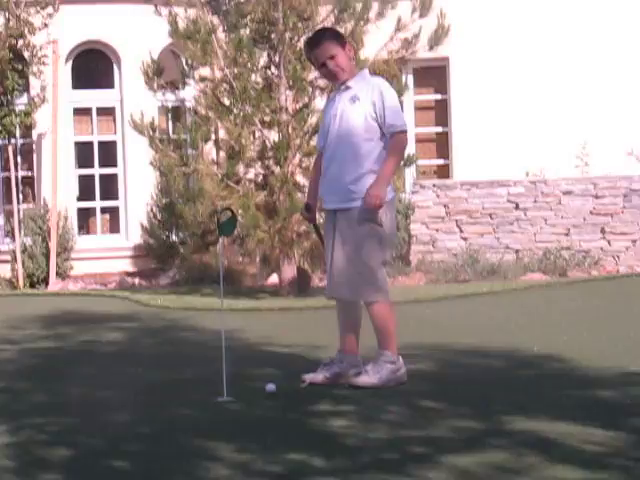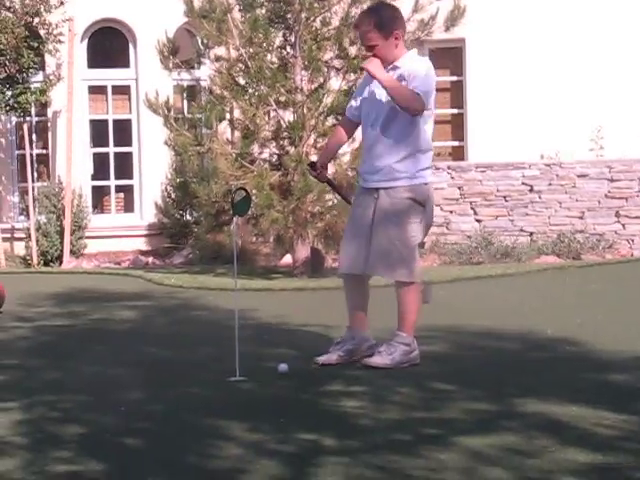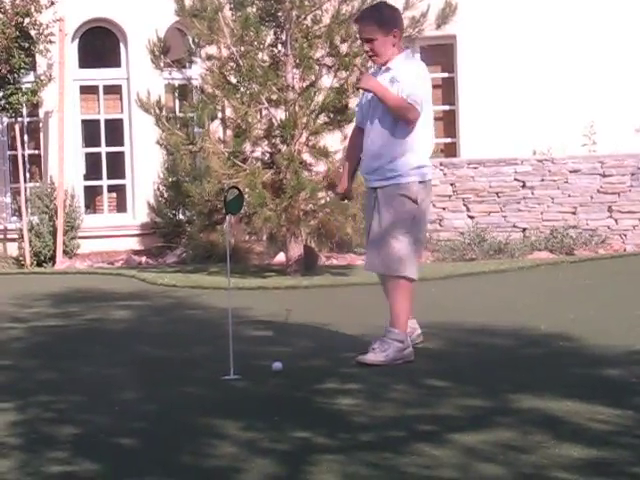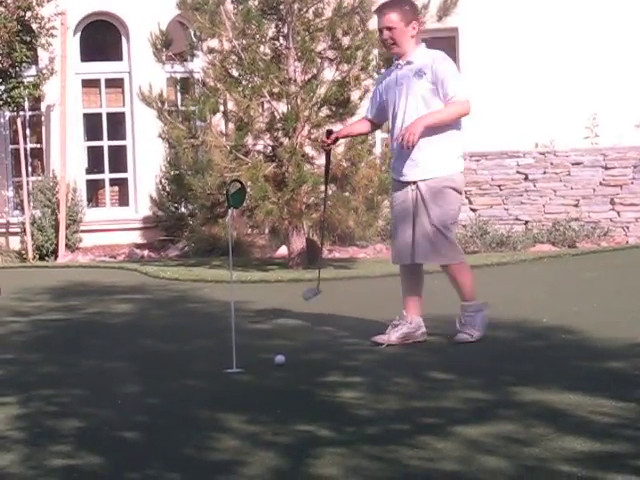
dt=0.5s
person 1, frame 1
left shoulder: (375, 89)
right shoulder: (331, 104)
left elbow: (399, 138)
left wrist: (381, 183)
right wrist: (311, 196)
left hip: (367, 207)
right hip: (335, 207)
left knee: (370, 283)
right knee: (342, 286)
left ankle: (391, 361)
right ankle: (347, 358)
person 1, frame 2
left shoulder: (419, 68)
right shoulder: (368, 81)
left elbow: (415, 105)
right elbow: (348, 124)
left wrist: (381, 76)
right wrist: (323, 158)
left hip: (406, 185)
right hip: (369, 185)
left knee: (402, 264)
right knee: (352, 262)
left ankle: (405, 343)
right ankle: (357, 336)
person 1, frame 3
left shoulder: (412, 69)
right shoulder: (375, 77)
left elbow: (410, 112)
right elbow: (360, 130)
left wrist: (376, 88)
right wrist: (346, 172)
left hip: (406, 181)
right hip: (376, 182)
left knee: (398, 260)
right knee: (382, 260)
left ankle: (397, 340)
right ankle: (406, 326)
person 1, frame 4
left shoulder: (436, 62)
right shoulder: (386, 78)
left elbow: (462, 106)
right elbow: (373, 121)
left wrist: (421, 122)
right wrist: (343, 132)
left hip: (439, 174)
right hip: (403, 176)
left knee: (440, 246)
right knee: (406, 252)
left ankle: (474, 311)
right ankle: (411, 321)
